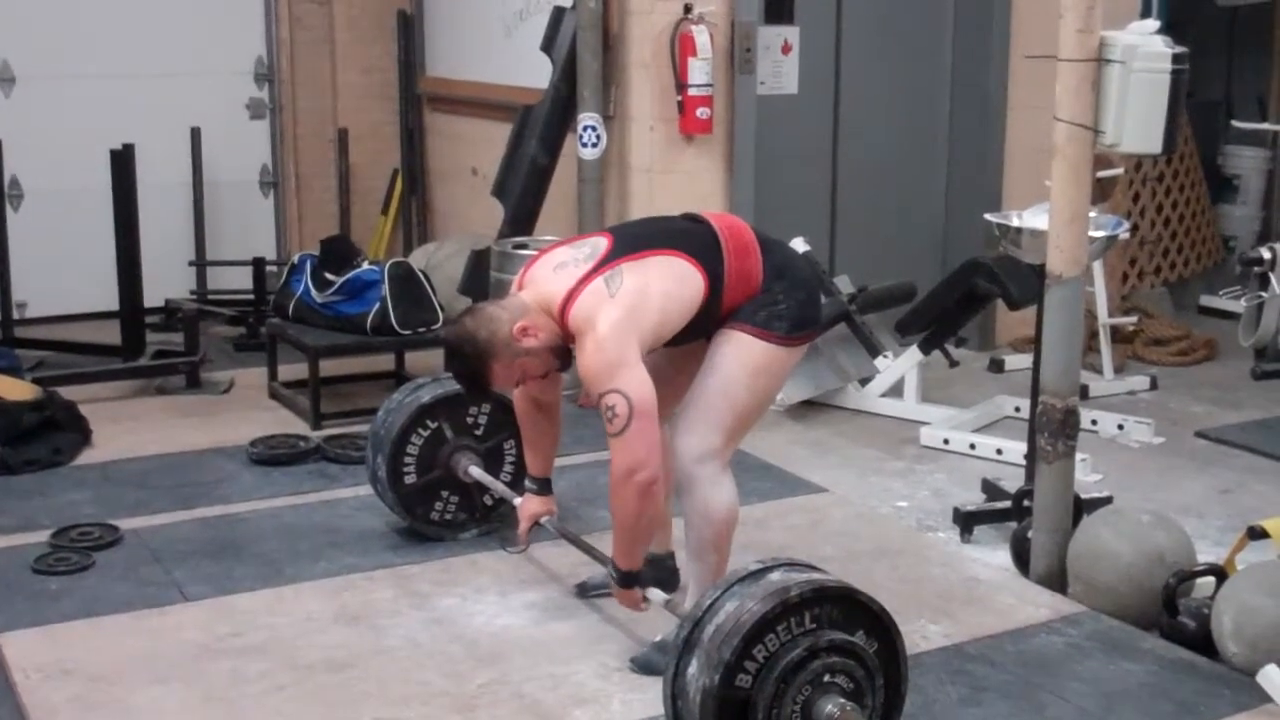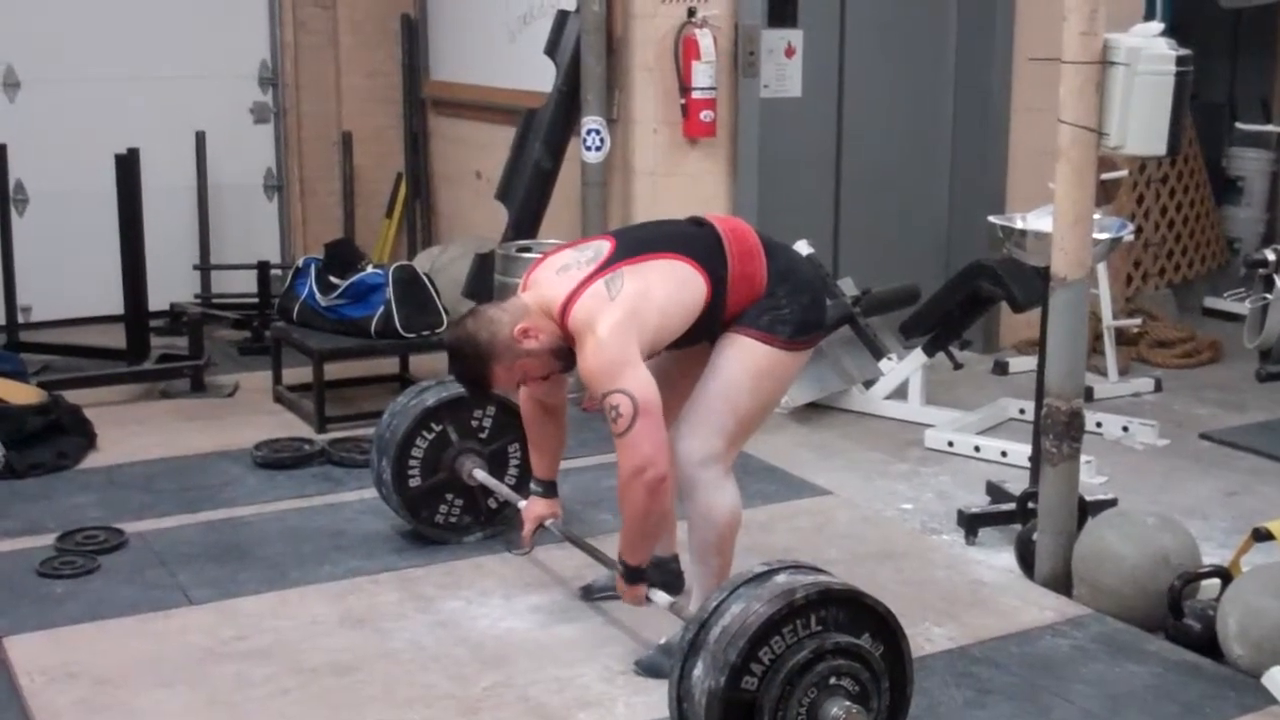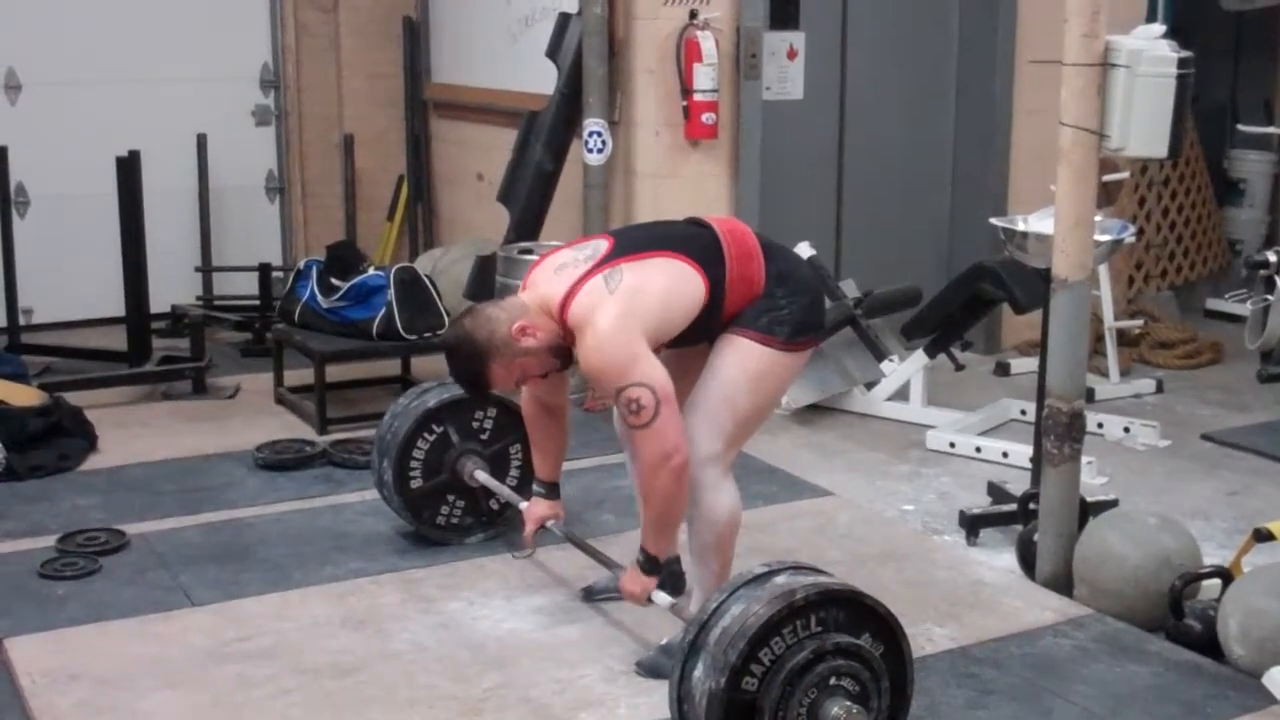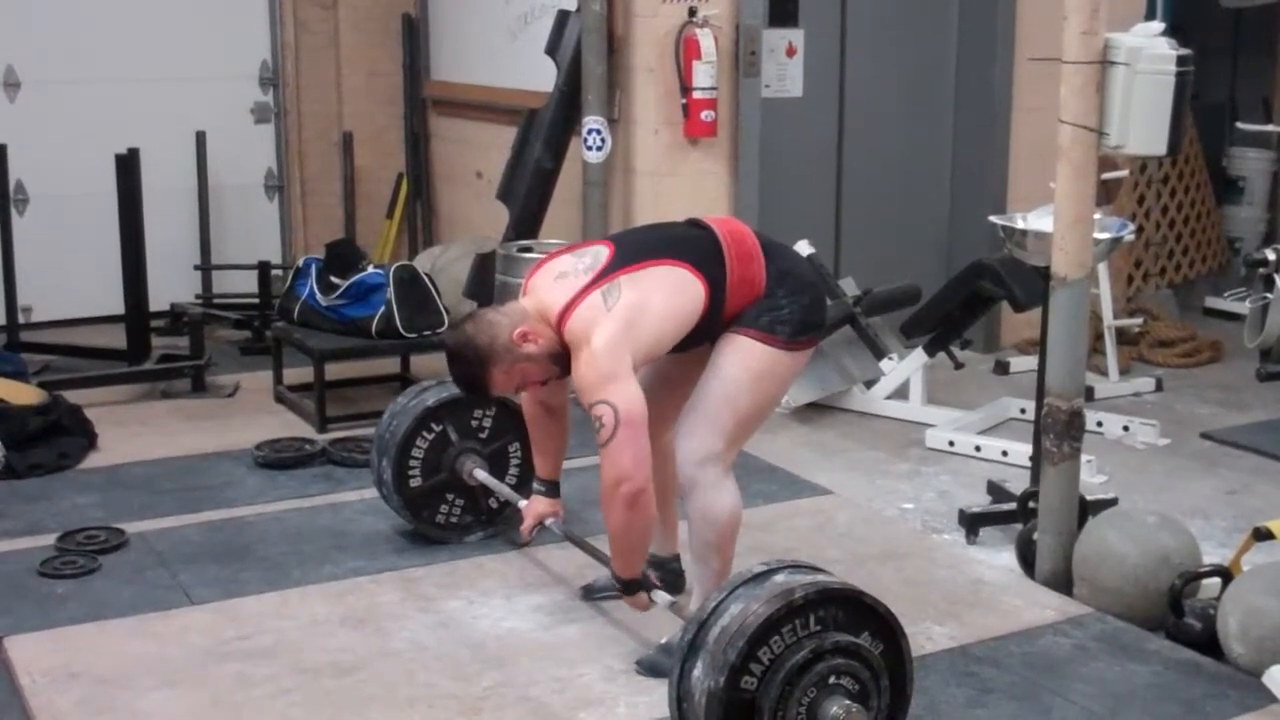
dt=0.4s
person 1, frame 1
left shoulder: (601, 336)
right shoulder: (527, 293)
left elbow: (639, 472)
right elbow: (536, 401)
left wrist: (624, 576)
right wrist: (537, 486)
left hip: (775, 294)
right hip: (718, 275)
left knee: (696, 453)
right knee: (640, 425)
right ankle: (656, 562)
person 1, frame 2
left shoulder: (601, 338)
right shoulder: (531, 296)
left elbow: (648, 470)
right elbow: (543, 401)
left wrist: (631, 570)
right wrist: (543, 489)
left hip: (779, 297)
right hip: (722, 277)
left knee: (697, 455)
right knee: (644, 426)
right ankle: (662, 565)
person 1, frame 3
left shoulder: (602, 334)
right shoulder: (532, 295)
left elbow: (671, 457)
right elbow: (545, 403)
left wrist: (647, 563)
right wrist: (545, 490)
left hip: (778, 300)
right hip: (719, 285)
left knee: (702, 456)
right knee: (637, 423)
right ankle: (668, 567)
person 1, frame 4
left shoulder: (597, 347)
right shoulder: (534, 299)
left elbow: (627, 484)
right elbow: (546, 403)
left wrist: (627, 583)
right wrist: (545, 488)
left hip: (779, 299)
right hip: (721, 276)
left knee: (700, 458)
right knee: (641, 425)
right ankle: (662, 563)
